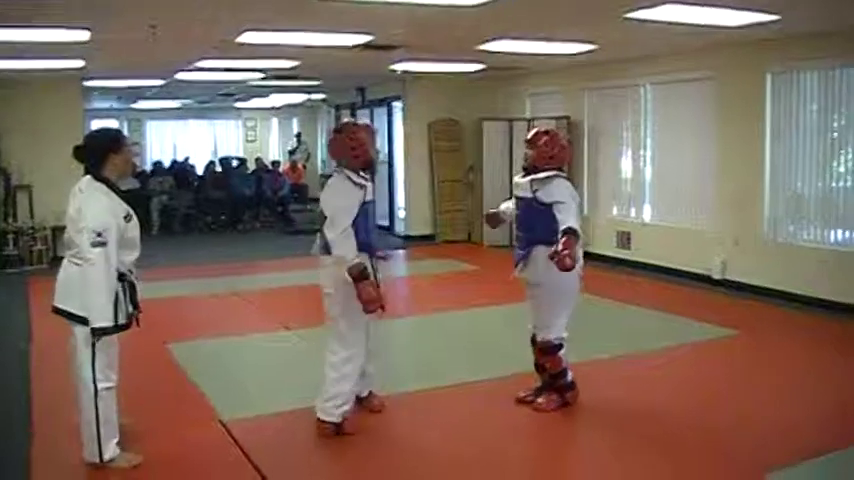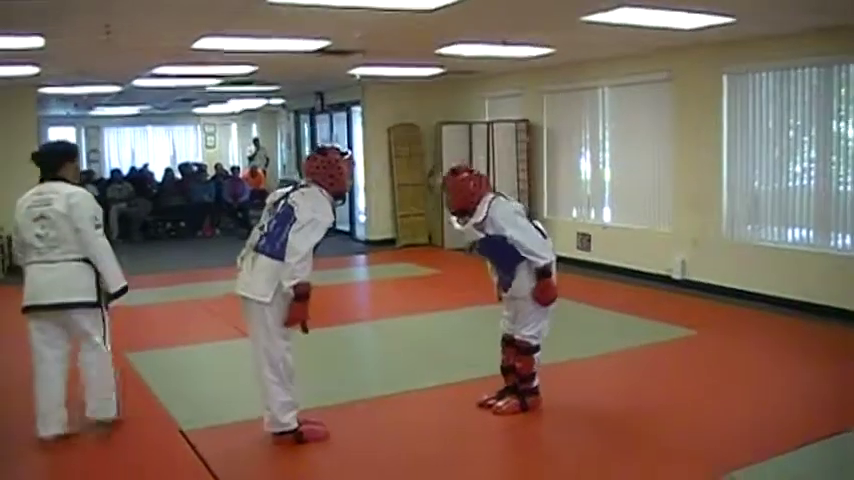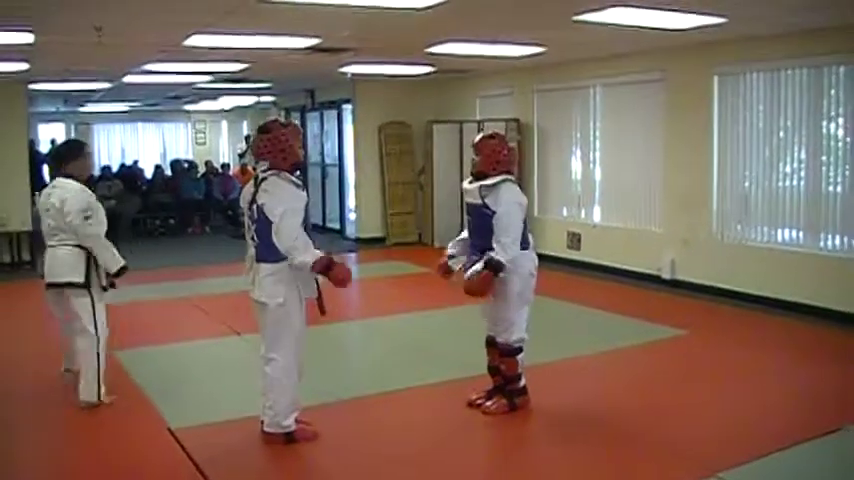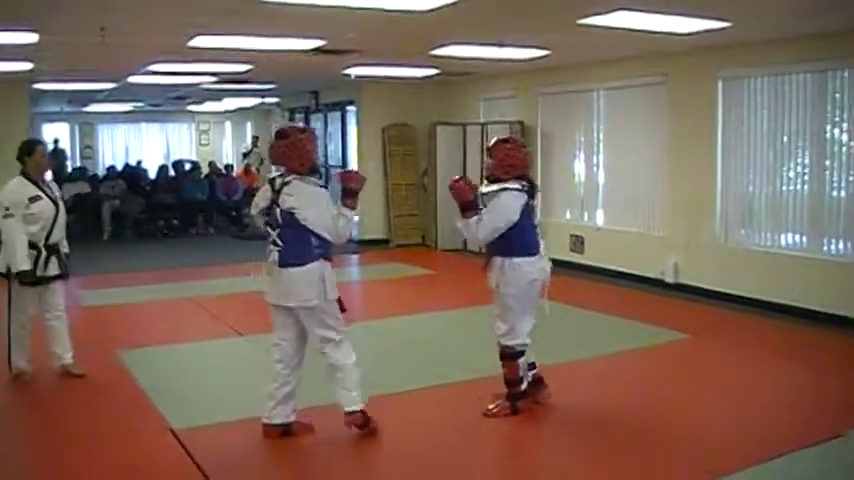
dt=0.7s
person 1, frame 1
left shoulder: (357, 181)
right shoulder: (343, 187)
right elbow: (341, 239)
right wrist: (361, 280)
left hip: (359, 269)
right hip: (348, 275)
left knee: (360, 338)
right knee: (347, 344)
left ankle: (361, 390)
right ankle: (330, 415)
person 1, frame 2
left shoulder: (293, 193)
right shoulder: (319, 205)
left elbow: (262, 234)
right elbow: (298, 252)
right wrist: (301, 298)
left hip: (257, 275)
right hip: (270, 281)
left knee: (274, 352)
right knee: (275, 354)
left ankle: (284, 418)
right ankle: (286, 425)
person 1, frame 3
left shoulder: (257, 184)
right shoulder: (284, 189)
right elbow: (291, 241)
right wrist: (328, 266)
left hip: (266, 274)
right hip: (283, 279)
left knee: (276, 351)
right knee: (284, 353)
left ankle: (275, 416)
right ankle: (279, 425)
person 1, frame 4
left shoulder: (269, 189)
right shoulder: (307, 191)
left elbow: (261, 219)
right elbow: (337, 231)
right wrist: (350, 195)
left hip: (279, 278)
right hip: (308, 279)
left knee: (286, 351)
right knee: (336, 343)
left ankle: (277, 419)
right ankle: (354, 408)
person 2, frame 1
left shoulder: (91, 188)
right shoulder: (99, 202)
right elbow: (99, 262)
right wrist: (102, 317)
left hip: (86, 288)
right hip: (93, 293)
left knee: (96, 367)
right knee: (97, 371)
left ankle: (101, 426)
right ankle: (102, 451)
person 2, frame 2
left shoulder: (25, 201)
right shoulder: (78, 197)
left elbow: (20, 249)
right elbow: (96, 244)
right wrist: (115, 283)
left hip: (39, 285)
right hip: (76, 282)
left knee: (48, 357)
right knee: (96, 350)
left ankle: (51, 426)
right ankle: (102, 411)
person 2, frame 3
left shoulder: (50, 191)
right shoulder: (78, 192)
right elbow: (91, 234)
right wrist: (115, 265)
left hip: (57, 265)
right hip: (78, 266)
left knee: (74, 323)
right knee: (91, 329)
left ankle: (73, 365)
right ankle: (92, 394)
person 2, frame 4
left shoulder: (49, 186)
left wrist: (61, 250)
right wrist: (21, 267)
left hip: (49, 259)
right hip: (25, 261)
left knee: (56, 312)
right knee: (21, 316)
left ankle: (65, 362)
person 3, frame 1
left shoulder: (558, 187)
right shoulder: (530, 184)
left elbow: (568, 217)
right elbow: (519, 210)
left wrist: (570, 239)
right wrist: (500, 213)
left hip: (556, 269)
right hip: (535, 267)
left knee: (550, 331)
right knee: (539, 330)
left ankle: (565, 388)
right ankle: (549, 384)
person 3, frame 2
left shoulder: (499, 211)
right shoulder: (472, 217)
left elbow: (534, 243)
left wrist: (545, 278)
right wrist: (501, 282)
left hip: (531, 277)
right hip: (513, 279)
left knee: (526, 335)
right knee: (509, 334)
left ankle: (528, 394)
right ankle: (512, 387)
person 3, frame 3
left shoulder: (506, 192)
right shoulder: (479, 189)
left elbow: (508, 242)
right elbow: (473, 233)
left wrist: (489, 273)
right wrist: (452, 255)
left hip: (508, 271)
right hip: (486, 269)
left knee: (508, 332)
right knee: (494, 331)
left ankle: (516, 392)
right ankle: (499, 386)
person 3, frame 4
left shoulder: (508, 198)
right shoulder: (517, 189)
left elbow: (478, 235)
right elbow: (492, 223)
left wrist: (467, 204)
right wrist: (473, 198)
left hip: (517, 270)
right hip: (525, 266)
left knee: (511, 334)
right knee: (515, 328)
left ankle: (518, 395)
right ankle: (534, 383)
